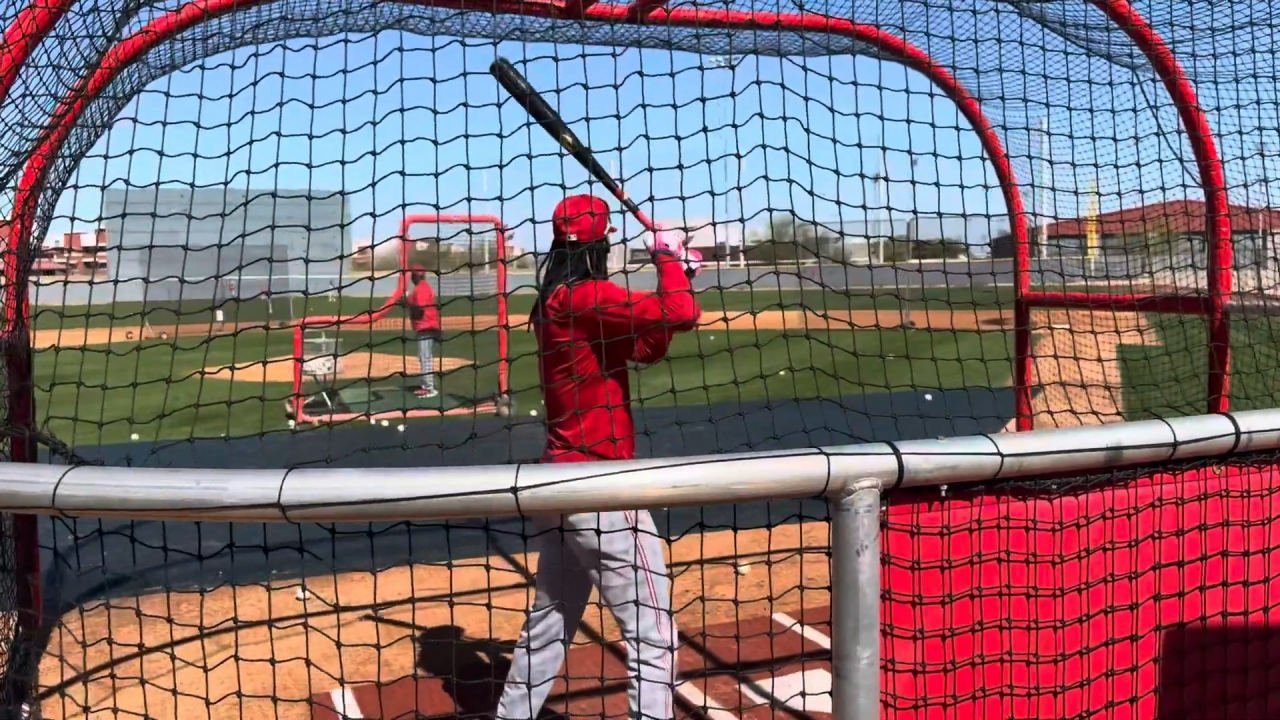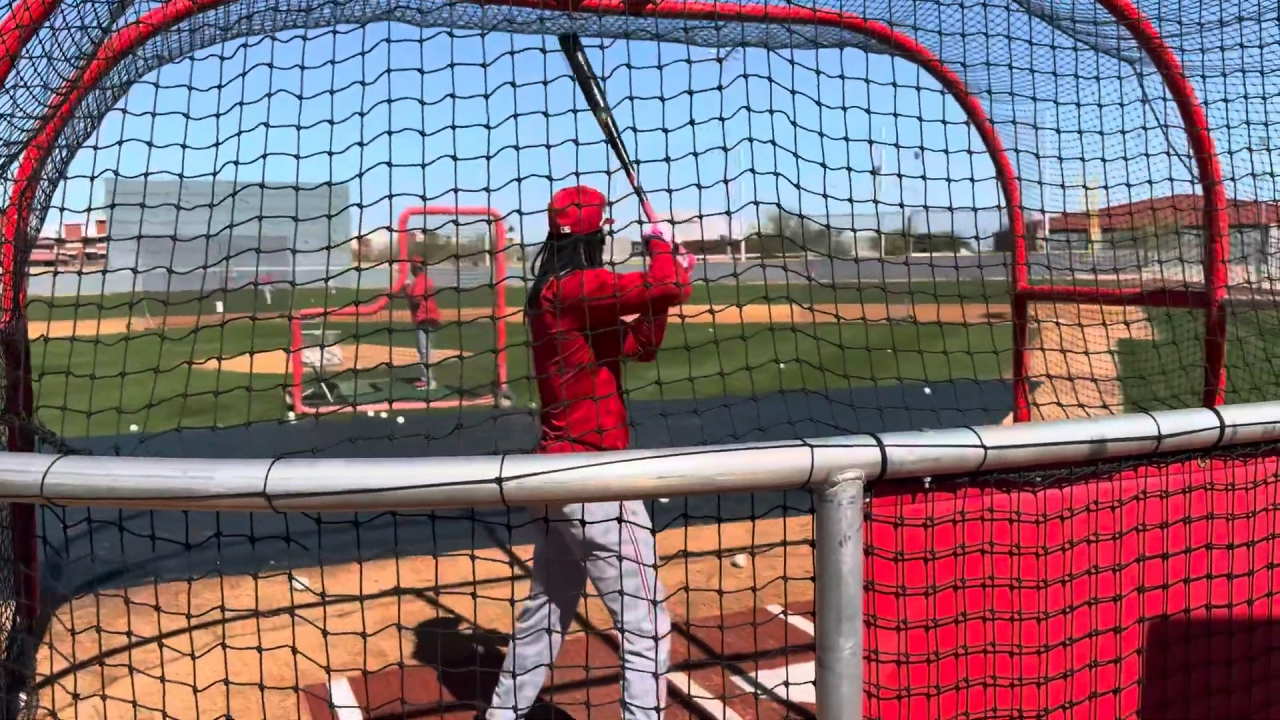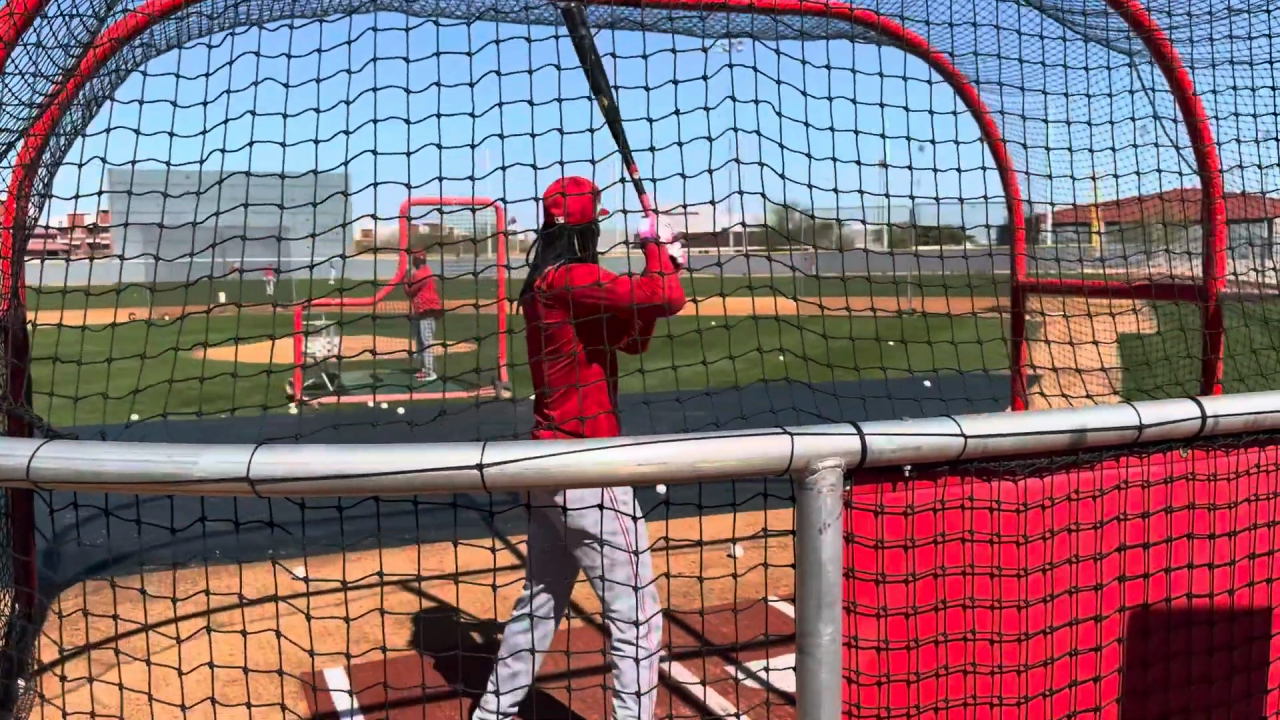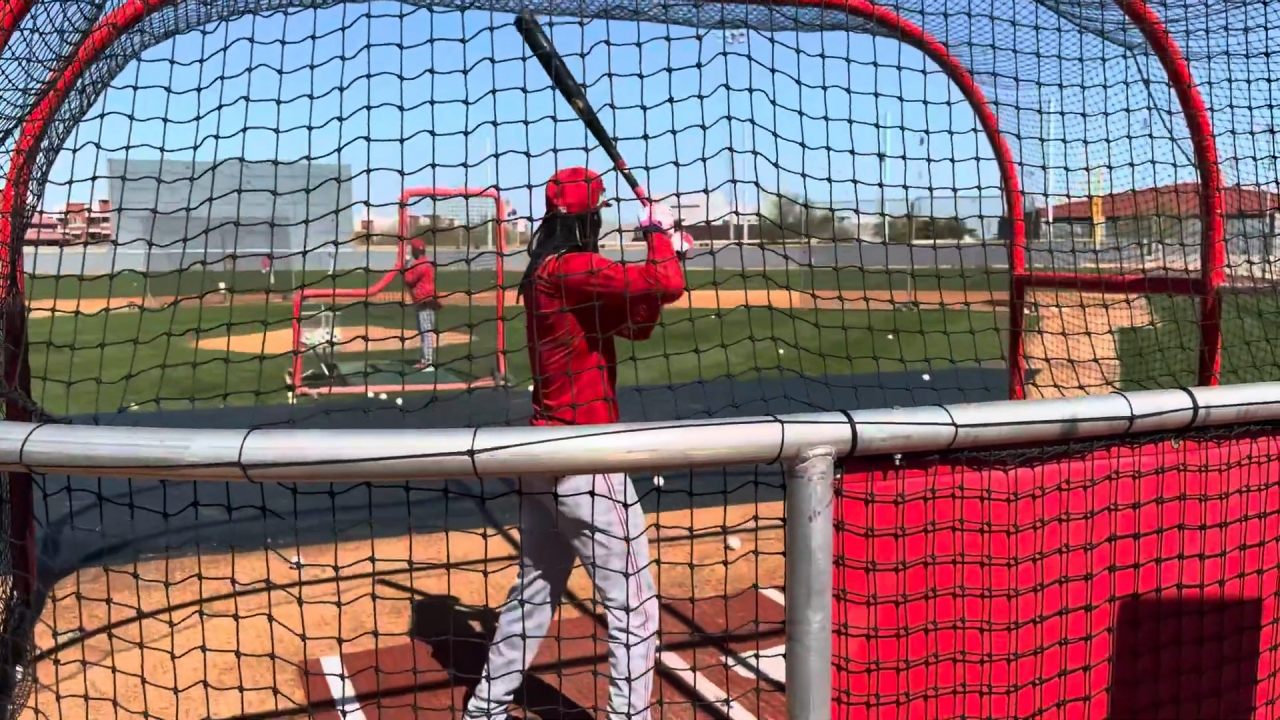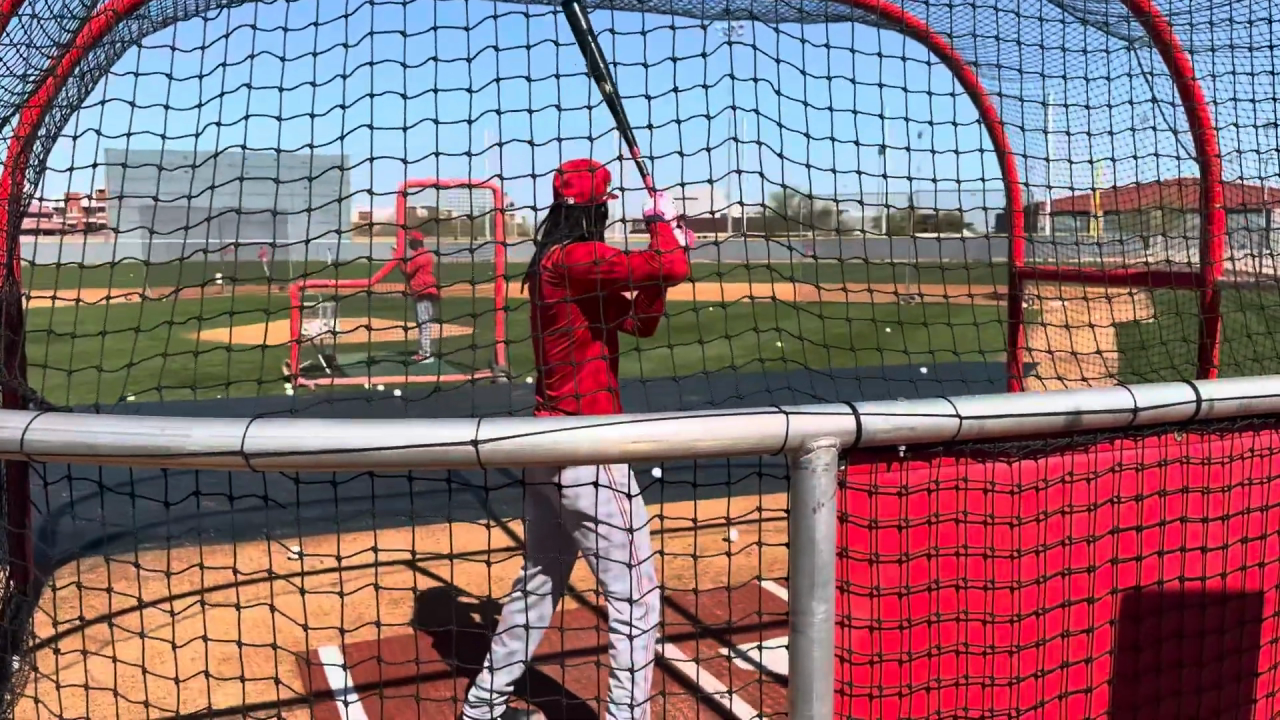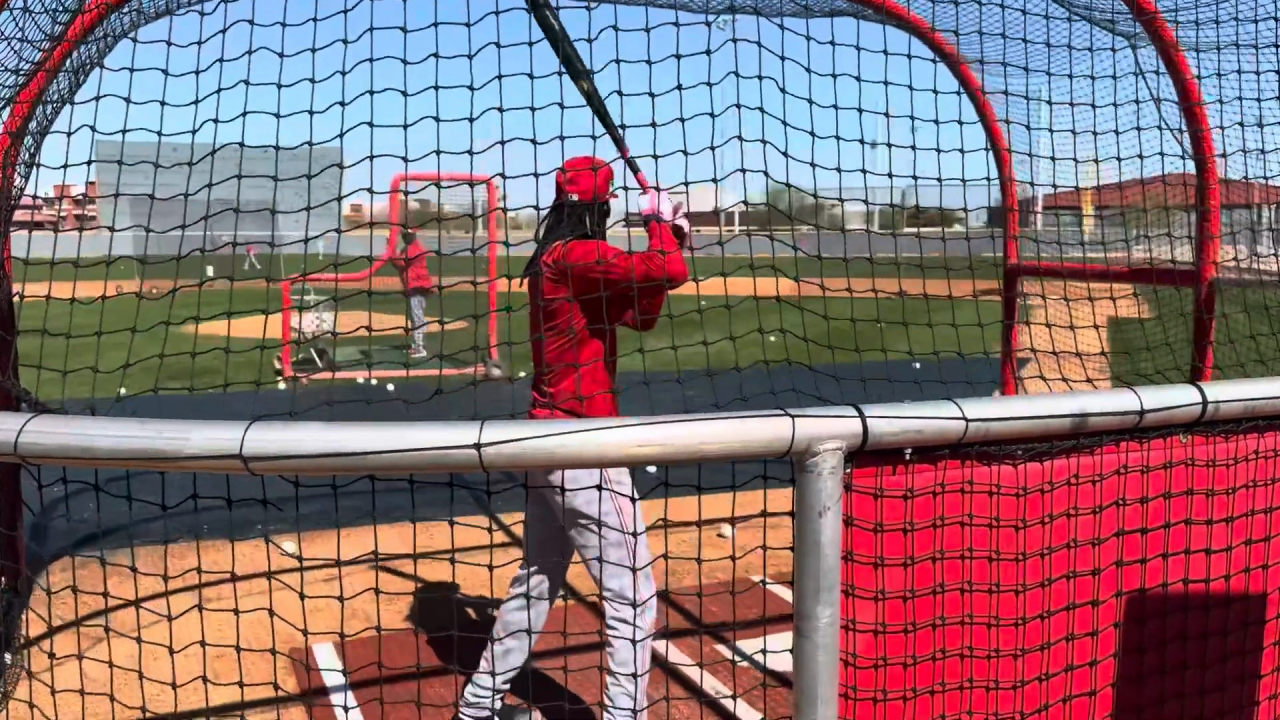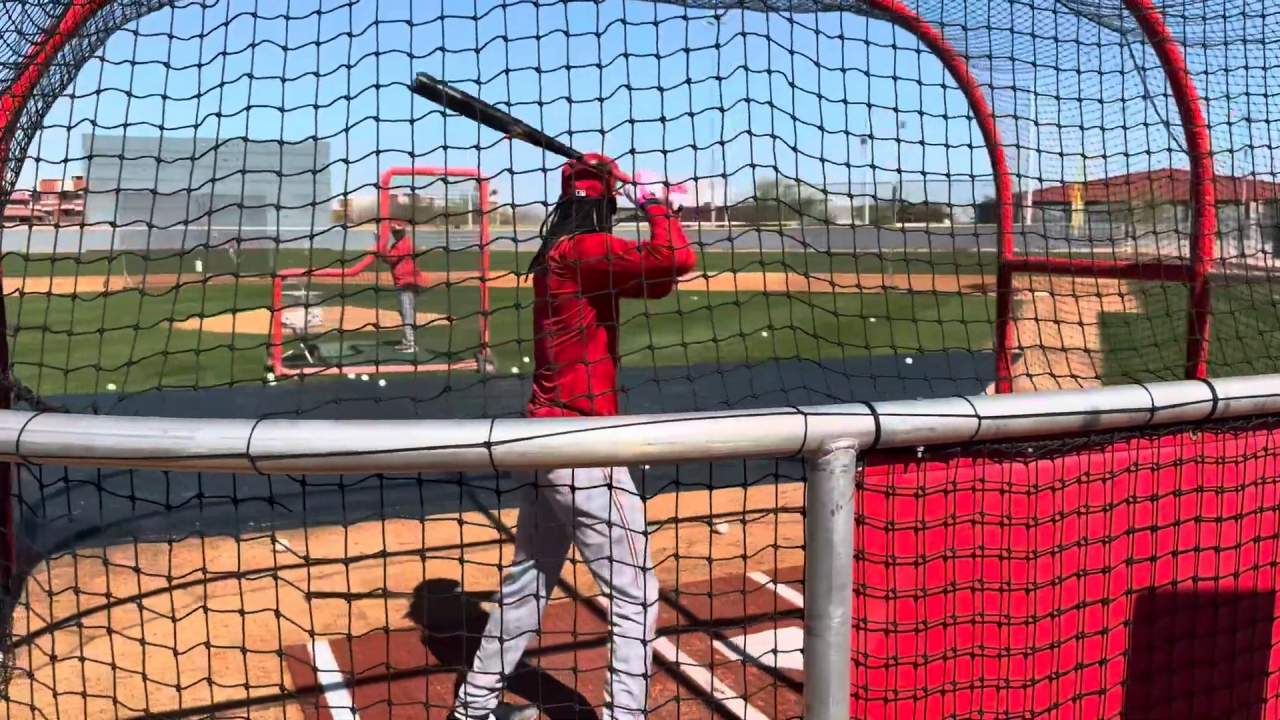
dt=0.3s
person 1, frame 1
left shoulder: (557, 300)
right shoulder: (586, 296)
left elbow: (648, 346)
right elbow: (683, 315)
left wrist: (674, 274)
right wrist: (666, 256)
left knee: (550, 622)
right knee: (654, 635)
person 1, frame 2
left shoulder: (551, 293)
right shoulder: (579, 286)
left elbow: (641, 345)
right elbow: (673, 289)
left wrist: (663, 272)
right wrist: (658, 244)
left knee: (545, 613)
right knee: (647, 628)
person 1, frame 3
left shoulder: (543, 284)
right shoulder: (572, 279)
left elbow: (632, 337)
right elbow: (668, 299)
left wrist: (658, 265)
right wrist: (654, 243)
left knee: (540, 603)
right knee: (637, 617)
person 1, frame 4
left shoulder: (549, 273)
right shoulder: (571, 268)
left elbow: (636, 323)
right elbow: (669, 285)
left wrist: (663, 252)
right wrist: (658, 231)
left knee: (534, 592)
right knee: (634, 606)
person 1, frame 5
left shoulder: (557, 263)
right shoulder: (577, 258)
left elbow: (640, 320)
right elbow: (672, 269)
left wrist: (665, 243)
right wrist: (662, 221)
left knee: (538, 583)
right knee: (636, 598)
person 1, frame 6
left shoulder: (556, 260)
right shoulder: (576, 256)
left elbow: (643, 314)
right elbow: (672, 273)
left wrist: (668, 235)
right wrist: (657, 222)
left knee: (535, 582)
right knee: (632, 596)
person 1, frame 7
left shoulder: (561, 255)
right shoulder: (584, 249)
left elbow: (655, 282)
right elbow: (677, 260)
left wrist: (667, 210)
right wrist: (653, 204)
left knee: (529, 578)
right knee: (635, 594)
